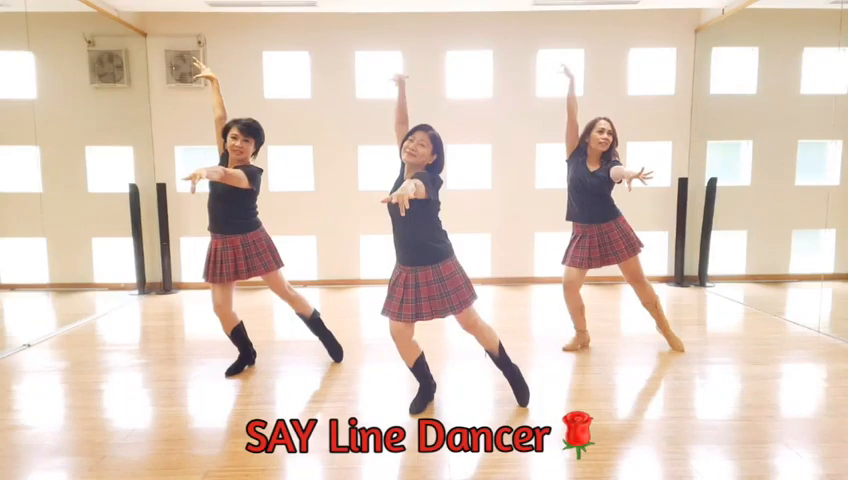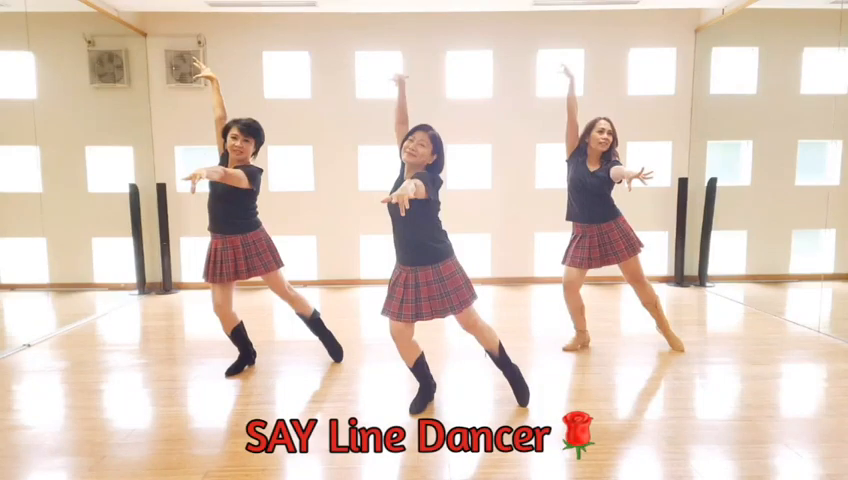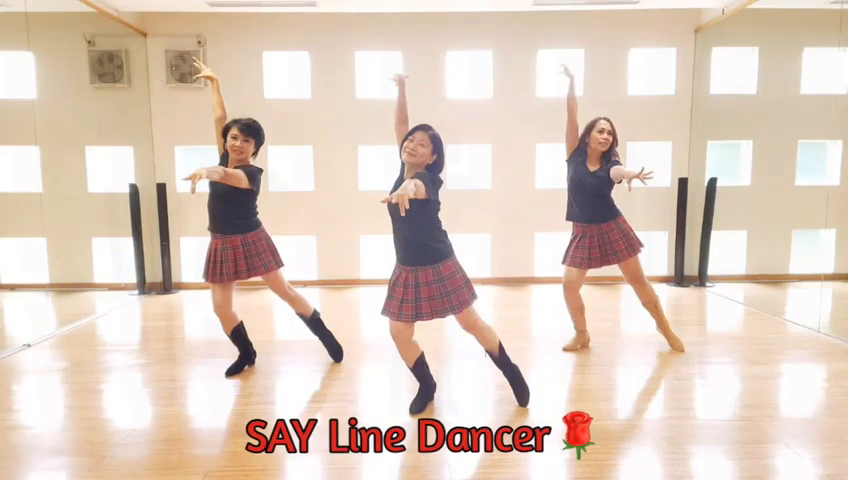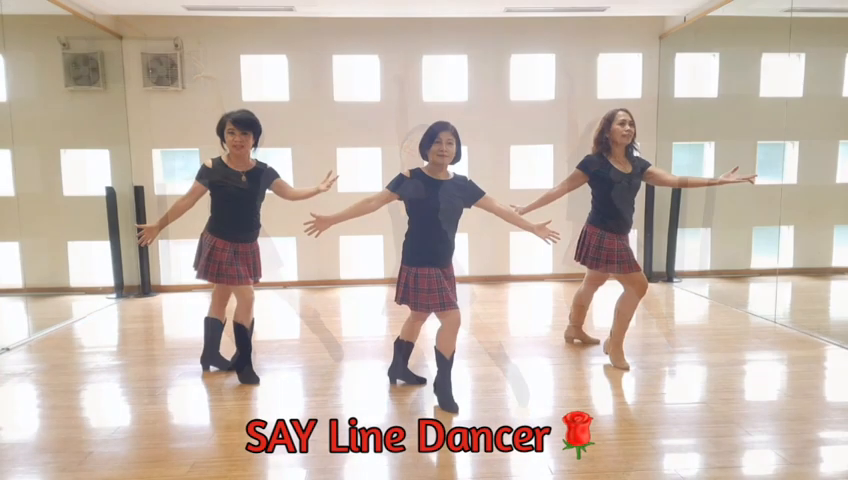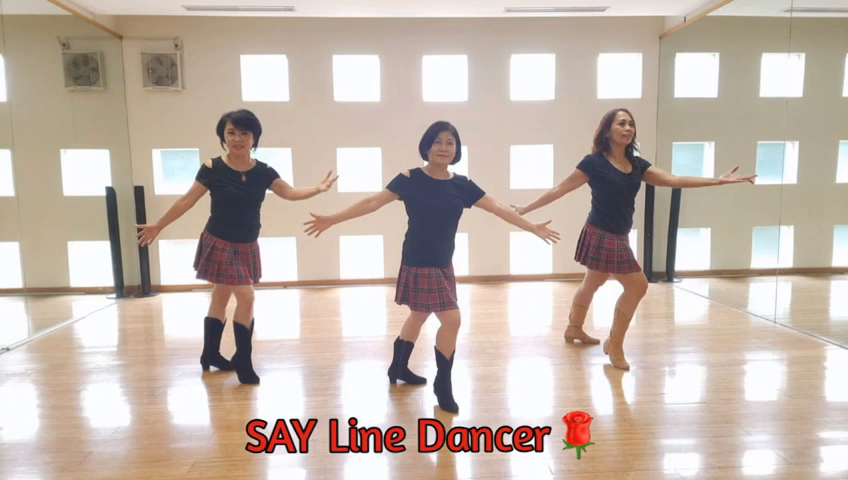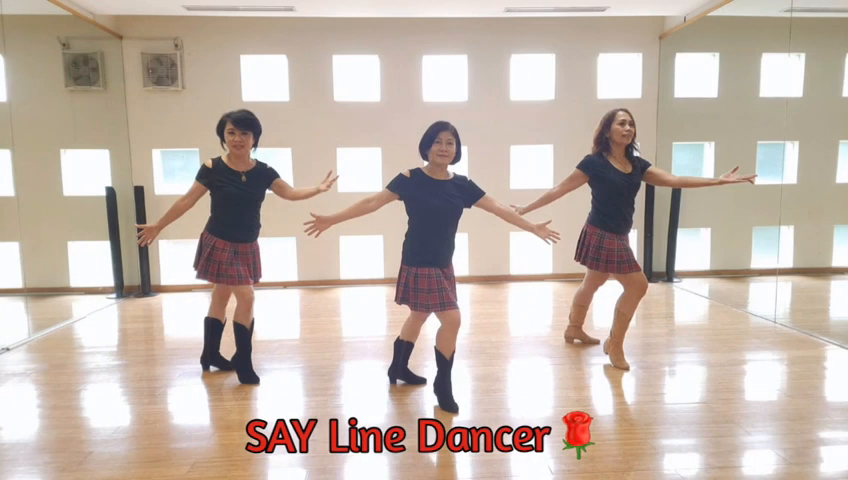
dt=0.5s
person 1, frame 1
left shoulder: (428, 179)
right shoulder: (404, 172)
left elbow: (418, 187)
right elbow: (400, 124)
left wrist: (407, 188)
right wrist: (401, 89)
left hip: (439, 266)
right hip: (408, 270)
left knee: (471, 323)
right knee: (399, 332)
left ankle: (512, 373)
right ankle: (427, 386)
person 1, frame 2
left shoulder: (428, 179)
right shoulder: (404, 172)
left elbow: (418, 188)
right elbow: (400, 125)
left wrist: (406, 189)
right wrist: (401, 89)
left hip: (439, 267)
right hip: (407, 270)
left knee: (471, 323)
right knee: (399, 332)
left ankle: (511, 372)
right ankle: (426, 386)
person 1, frame 3
left shoulder: (427, 179)
right shoulder: (404, 173)
left elbow: (417, 187)
right elbow: (400, 125)
left wrist: (406, 190)
right wrist: (401, 89)
left hip: (439, 266)
right hip: (408, 270)
left knee: (472, 323)
right knee: (399, 332)
left ankle: (512, 373)
right ankle: (426, 386)
person 1, frame 4
left shoulder: (461, 184)
right shoulder: (411, 178)
left elbow: (497, 208)
right elbow: (373, 202)
left wrist: (533, 228)
right wrist: (331, 220)
left hip: (442, 265)
right hip: (418, 265)
left knee: (419, 316)
right knee: (451, 319)
left ankle: (398, 368)
right ankle: (443, 384)
person 1, frame 5
left shoulder: (462, 185)
right shoulder: (410, 179)
left elbow: (498, 208)
right elbow: (372, 202)
left wrist: (532, 227)
right wrist: (331, 219)
left hip: (443, 265)
right hip: (418, 264)
left knee: (418, 316)
right knee: (451, 319)
left ankle: (398, 368)
right ankle: (443, 384)
person 1, frame 6
left shoulder: (462, 185)
right shoulder: (410, 179)
left elbow: (497, 208)
right elbow: (372, 202)
left wrist: (532, 227)
right wrist: (331, 219)
left hip: (443, 265)
right hip: (418, 264)
left knee: (419, 316)
right knee: (451, 319)
left ankle: (398, 368)
right ankle: (443, 384)
person 2, frame 1
left shoulder: (252, 173)
right shoulder: (224, 159)
left elbow: (226, 175)
right elbow: (220, 117)
left wrist: (205, 171)
right wrist: (214, 82)
left hip: (251, 240)
right hip: (222, 244)
left knee: (285, 291)
right knee: (221, 307)
left ankle: (326, 336)
right ankle: (246, 353)
person 2, frame 2
left shoulder: (252, 173)
right shoulder: (224, 160)
left elbow: (226, 176)
right elbow: (220, 118)
left wrist: (206, 171)
right wrist: (214, 82)
left hip: (250, 240)
right hip: (222, 244)
left knee: (284, 291)
right knee: (221, 306)
left ankle: (325, 336)
right ankle: (246, 353)
person 2, frame 3
left shoulder: (253, 173)
right shoulder: (223, 160)
left elbow: (226, 176)
right elbow: (219, 118)
left wrist: (206, 171)
right wrist: (214, 82)
left hip: (249, 240)
right hip: (222, 244)
left knee: (284, 291)
right knee: (221, 307)
left ankle: (326, 337)
right ankle: (247, 353)
person 2, frame 4
left shoulder: (264, 172)
right shoulder: (212, 168)
left elbow: (290, 193)
right elbow: (187, 201)
left wrist: (317, 189)
right wrist: (158, 225)
left hip: (247, 246)
right hip: (219, 244)
left knee: (222, 297)
right knee: (245, 297)
left ankle: (211, 355)
right ankle: (243, 360)
person 2, frame 5
left shoulder: (264, 172)
right shoulder: (212, 168)
left elbow: (290, 193)
right elbow: (187, 201)
left wrist: (318, 189)
right wrist: (158, 225)
left hip: (247, 247)
right hip: (219, 244)
left knee: (221, 297)
right knee: (245, 296)
left ankle: (211, 354)
right ankle: (243, 362)
person 2, frame 6
left shoulder: (264, 172)
right shoulder: (212, 168)
left elbow: (290, 193)
right elbow: (187, 200)
left wrist: (317, 189)
right wrist: (158, 225)
left hip: (247, 247)
right hip: (219, 244)
left knee: (221, 297)
right knee: (245, 296)
left ankle: (211, 355)
right ankle: (243, 362)
person 3, frame 1
left shoulder: (610, 165)
right shoulder: (575, 156)
left elbow: (619, 172)
right elbow: (571, 115)
left wrist: (630, 174)
right wrist: (571, 82)
left hip: (612, 228)
right hip: (583, 232)
left knee: (638, 280)
right knee: (569, 284)
left ankle: (665, 328)
right ankle: (582, 334)
person 3, frame 2
left shoulder: (611, 165)
right shoulder: (575, 156)
left elbow: (619, 173)
right elbow: (571, 116)
left wrist: (630, 175)
right wrist: (571, 82)
left hip: (612, 228)
right hip: (584, 232)
left knee: (638, 280)
right knee: (569, 284)
left ankle: (665, 328)
right ankle: (581, 334)
person 3, frame 3
left shoulder: (610, 165)
right shoulder: (576, 157)
left elbow: (619, 172)
right elbow: (571, 117)
left wrist: (631, 175)
right wrist: (571, 82)
left hip: (612, 229)
right hip: (584, 232)
left knee: (639, 282)
right knee: (570, 285)
left ankle: (666, 330)
right ankle: (581, 335)
person 3, frame 4
left shoulder: (637, 165)
right shoulder: (593, 163)
left elbow: (673, 180)
right elbow: (560, 189)
left wrist: (717, 181)
right wrist: (526, 209)
left hip: (617, 237)
right hip: (601, 235)
left knee: (591, 284)
right knee: (637, 286)
person 3, frame 5
left shoulder: (637, 164)
right shoulder: (594, 162)
left elbow: (674, 180)
right elbow: (560, 189)
left wrist: (718, 181)
right wrist: (526, 209)
left hip: (618, 237)
right hip: (601, 235)
left knee: (591, 284)
right knee: (636, 285)
right ankle: (615, 344)
person 3, frame 6
left shoulder: (637, 164)
right shoulder: (594, 163)
left elbow: (674, 180)
right elbow: (560, 189)
left wrist: (718, 181)
right wrist: (526, 208)
left hip: (618, 237)
right hip: (601, 236)
left knee: (591, 284)
right knee: (636, 285)
right ankle: (615, 345)
